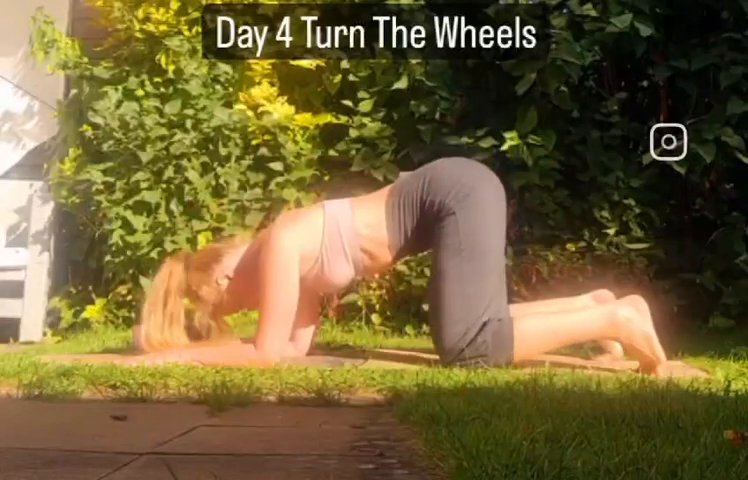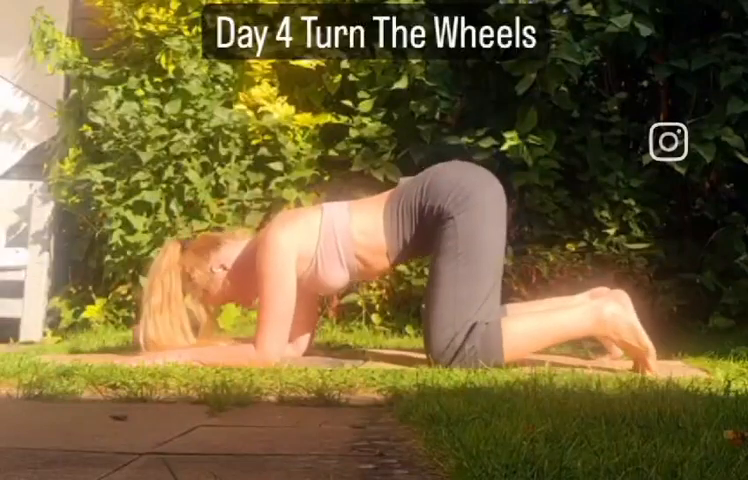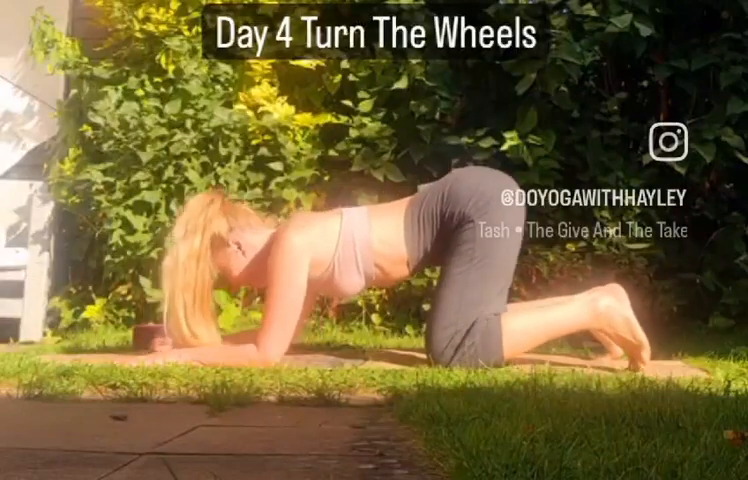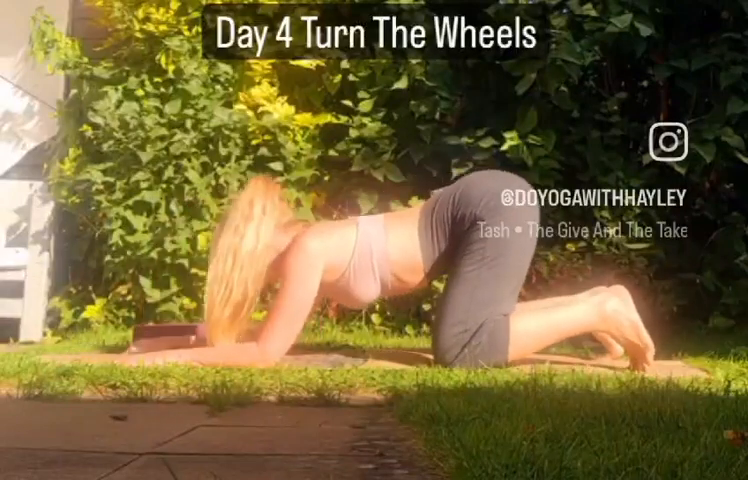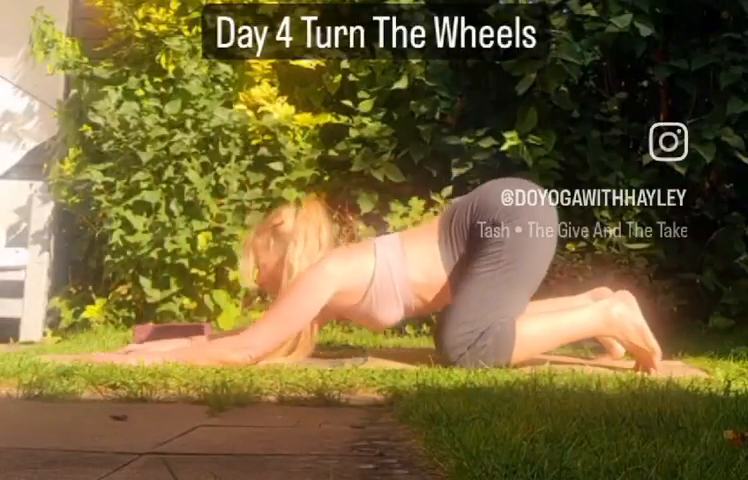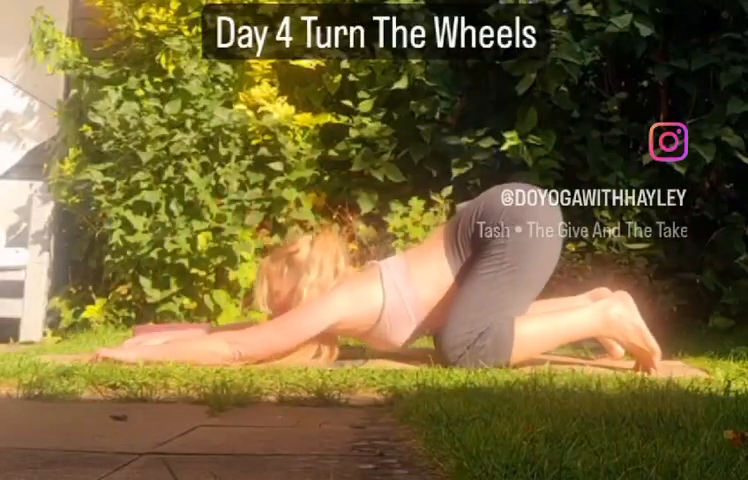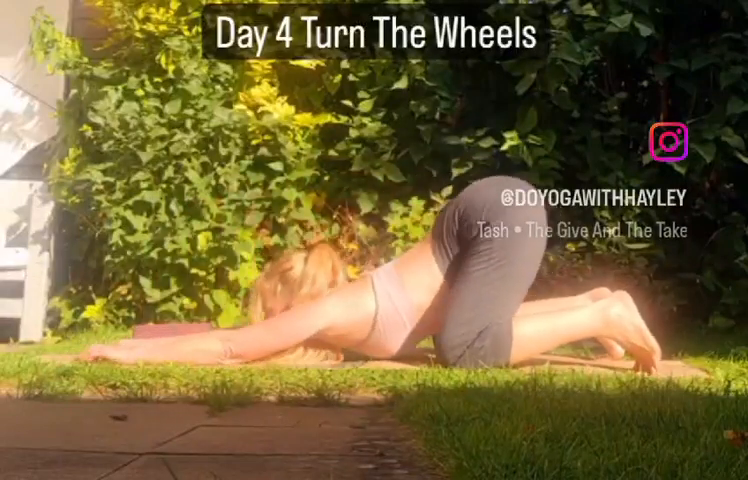
dt=0.4s
person 1, frame 1
left shoulder: (277, 250)
right shoulder: (296, 260)
left elbow: (268, 354)
right elbow: (294, 345)
left wrist: (187, 357)
right wrist: (210, 339)
left hip: (457, 193)
right hip: (455, 193)
left knee: (467, 344)
right knee: (466, 323)
left ankle: (615, 318)
right ankle: (590, 303)
person 1, frame 2
left shoulder: (274, 248)
right shoulder: (293, 258)
left elbow: (266, 354)
right elbow: (293, 347)
left wrist: (184, 355)
right wrist: (206, 341)
left hip: (459, 196)
right hip: (458, 194)
left knee: (453, 348)
right knee: (467, 324)
left ankle: (600, 317)
right ankle: (590, 300)
person 1, frame 3
left shoulder: (290, 247)
right shoulder: (294, 245)
left elbow: (266, 354)
right elbow: (276, 334)
left wrist: (187, 355)
right wrist: (190, 341)
left hip: (481, 203)
right hip: (476, 199)
left knee: (452, 349)
right knee: (473, 328)
left ankle: (595, 310)
right ankle: (594, 300)
person 1, frame 4
left shoulder: (307, 251)
right shoulder: (307, 248)
left elbow: (266, 354)
right elbow: (272, 334)
left wrist: (178, 358)
right wrist: (184, 343)
left hip: (493, 206)
right hip: (489, 203)
left knee: (459, 348)
right knee: (475, 326)
left ankle: (601, 312)
right ankle: (594, 300)
person 1, frame 5
left shoulder: (324, 276)
right shoulder: (333, 284)
left elbow: (244, 351)
right elbow: (253, 340)
left wrist: (154, 360)
right wrist: (168, 343)
left hip: (513, 213)
right hip: (502, 214)
left knee: (464, 348)
right knee: (475, 325)
left ankle: (605, 316)
right ankle: (593, 302)
person 1, frame 6
left shoulder: (335, 303)
right shoulder: (343, 295)
left elbow: (236, 349)
right elbow: (248, 332)
left wrist: (145, 353)
right wrist: (165, 337)
left hip: (520, 219)
right hip: (509, 217)
left knee: (464, 348)
right knee: (481, 324)
left ankle: (603, 318)
right ankle: (596, 301)
person 1, frame 7
left shoulder: (328, 312)
right shoulder: (340, 307)
left elbow: (229, 347)
right elbow: (238, 333)
left wrist: (136, 354)
right wrist: (152, 338)
left hip: (500, 213)
right hip: (496, 213)
left knee: (463, 349)
right knee: (477, 324)
left ankle: (603, 317)
right ankle: (593, 302)
